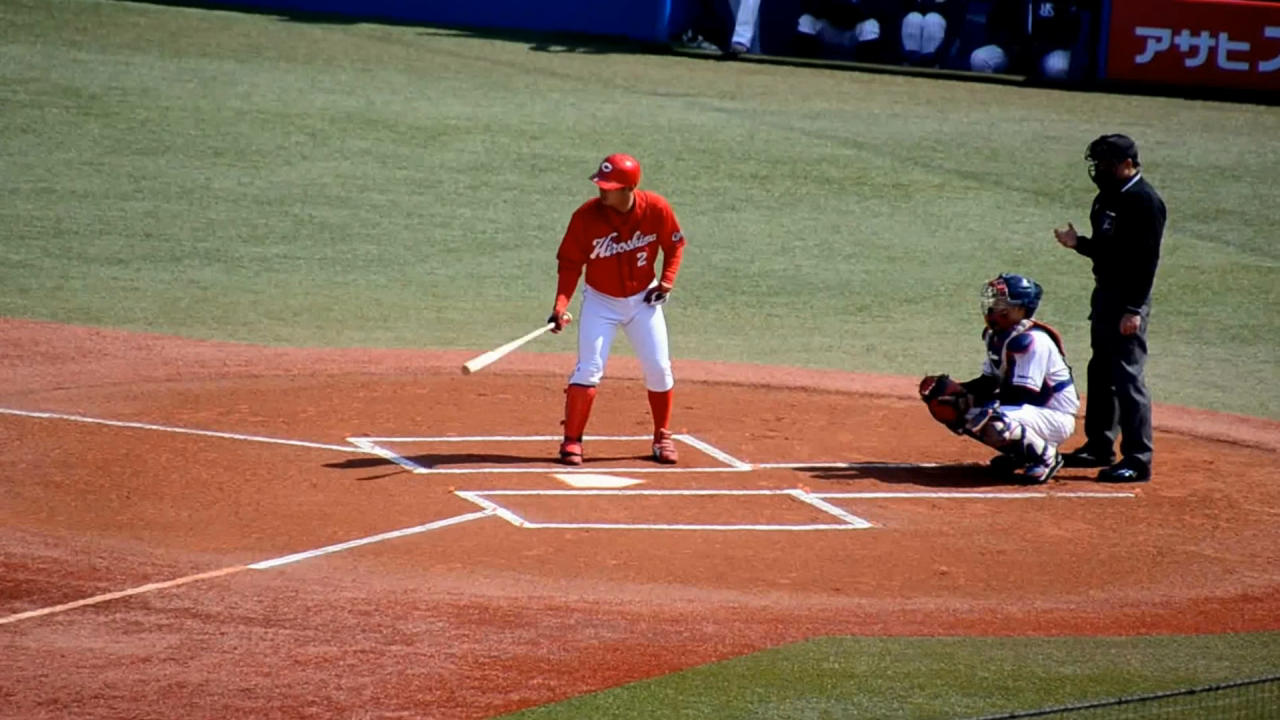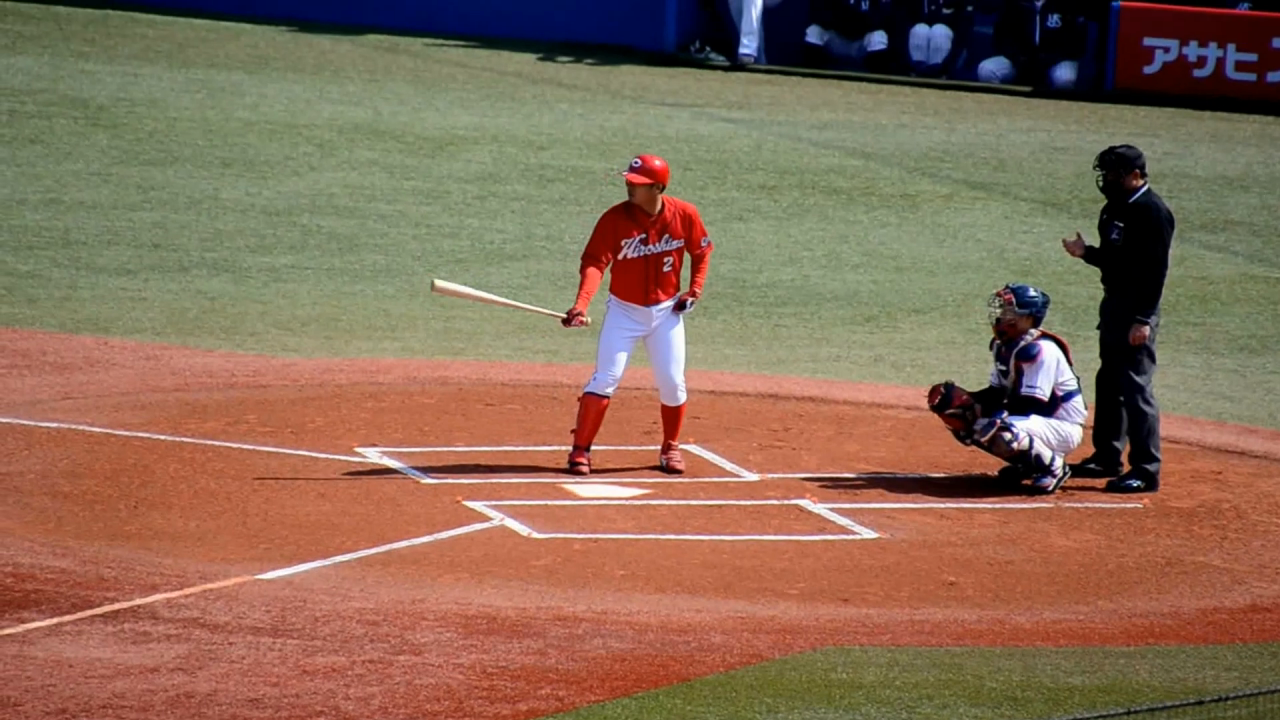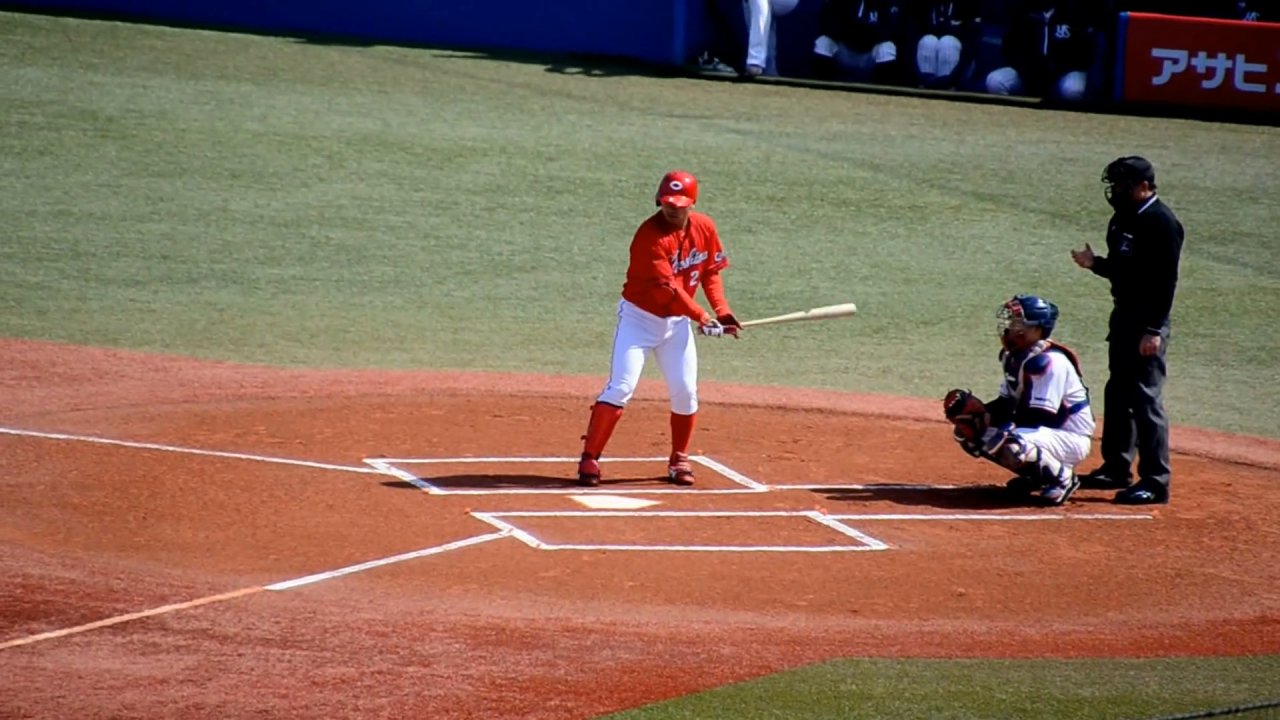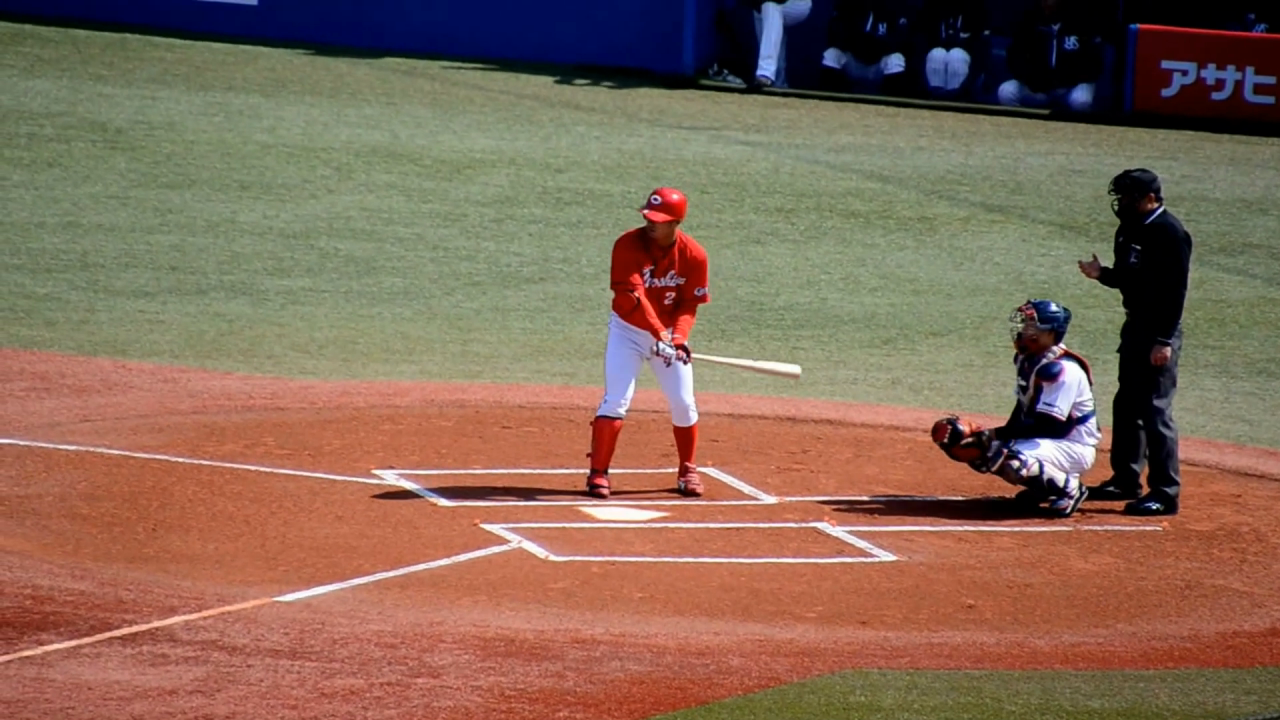
dt=0.4s
person 1, frame 1
left shoulder: (1144, 201)
right shoulder: (1108, 196)
left elbow: (1147, 260)
left wrist: (1134, 309)
right wrist: (1078, 243)
left hip: (1127, 299)
right hip: (1104, 293)
left knee: (1127, 377)
right knee: (1100, 373)
left ankle: (1138, 460)
right ankle: (1099, 447)
person 1, frame 2
left shoulder: (1152, 211)
right shoulder: (1115, 207)
left elbow: (1156, 270)
left wrist: (1143, 319)
right wrist: (1086, 252)
left hip: (1136, 309)
right hip: (1113, 303)
left knee: (1135, 387)
right knee: (1108, 383)
left ankle: (1146, 470)
right ankle: (1107, 457)
person 1, frame 3
left shoulder: (1161, 222)
right shoulder: (1123, 217)
left elbow: (1166, 280)
left wrist: (1153, 330)
right wrist: (1095, 263)
left hip: (1146, 321)
right hip: (1123, 315)
left knee: (1145, 399)
right knee: (1117, 394)
left ankle: (1156, 482)
right ankle: (1116, 468)
person 1, frame 4
left shoulder: (1169, 232)
right shoulder: (1130, 228)
left elbow: (1175, 290)
left wrist: (1164, 340)
right wrist: (1101, 273)
left hip: (1158, 332)
right hip: (1134, 326)
left knee: (1155, 410)
right knee: (1126, 405)
left ankle: (1165, 493)
right ankle: (1126, 479)
person 2, frame 1
left shoulder: (656, 208)
right shoulder: (585, 215)
left elbow: (674, 245)
right elbow: (570, 264)
left wrist: (666, 281)
right wrist: (560, 305)
left hip: (643, 299)
right hip: (600, 300)
left knee: (658, 368)
right knee: (589, 369)
left ankle: (662, 437)
right ankle: (572, 439)
person 2, frame 2
left shoulder: (684, 214)
right shoulder: (614, 219)
left elbow: (701, 252)
right elbow: (594, 262)
left wrist: (695, 289)
right wrist: (581, 303)
left hip: (667, 310)
right hip: (624, 310)
left knee: (673, 383)
right knee: (605, 379)
left ankle: (670, 448)
right ankle: (580, 449)
person 2, frame 3
left shoulder: (704, 228)
right shoulder: (649, 236)
left elbow: (710, 272)
right elbow: (667, 288)
left wrist: (722, 310)
right wrist: (702, 318)
left hip: (677, 320)
right hip: (639, 316)
left knee: (685, 392)
right knee: (620, 388)
left ankle: (679, 459)
right ankle: (589, 458)
person 2, frame 4
left shoulder: (693, 254)
right shoulder: (628, 245)
left elbow: (689, 305)
right elbow: (634, 297)
left wrist: (679, 339)
right wrist: (660, 337)
left hip: (669, 332)
right hip: (627, 330)
left knee: (683, 402)
right knee: (616, 401)
left ankle: (688, 470)
right ankle: (599, 472)
person 3, frame 1
left shoulder: (1031, 340)
right shoulder: (995, 335)
left elbow: (1021, 396)
right elbow: (987, 383)
left wrist: (970, 400)
right wrist: (955, 389)
left hip: (1054, 418)
right hip: (1024, 410)
left knee: (995, 422)
right knee: (955, 410)
left ankle: (1045, 455)
right ankle: (1018, 453)
person 3, frame 2
left shoulder: (1039, 350)
right shoulder: (1003, 346)
left elbow: (1030, 406)
right elbow: (995, 394)
left wrist: (977, 410)
right wrist: (962, 399)
left hip: (1062, 428)
right hip: (1033, 420)
left knee: (1003, 433)
right knee: (960, 420)
left ankle: (1053, 466)
right ankle: (1026, 463)
person 3, frame 3
left shoulder: (1049, 361)
right shoulder: (1013, 356)
left elbow: (1039, 418)
right elbow: (1005, 404)
left wrist: (988, 419)
right wrist: (974, 411)
left hip: (1070, 439)
right hip: (1040, 432)
left knee: (1011, 445)
right knee: (967, 431)
left ankle: (1062, 477)
right ankle: (1034, 474)
person 3, frame 4
left shoulder: (1061, 369)
right shoulder: (1027, 360)
left elbow: (1045, 424)
right elbow: (1022, 409)
left wrist: (994, 434)
right wrist: (984, 433)
left hip: (1073, 447)
right hip: (1042, 440)
left knee: (1014, 462)
right knee: (974, 447)
left ankle: (1068, 486)
right ankle: (1042, 486)
